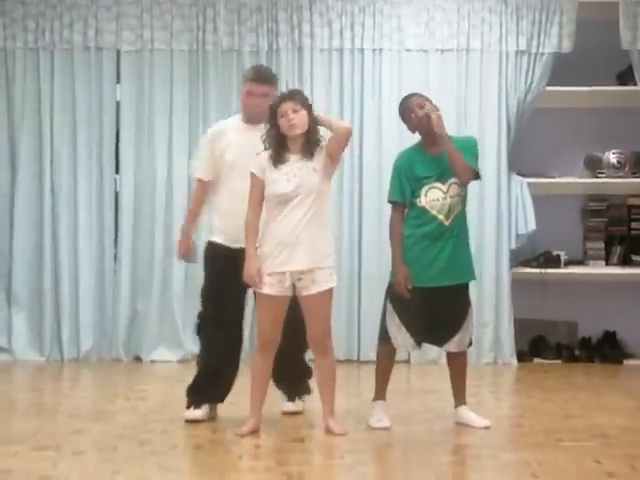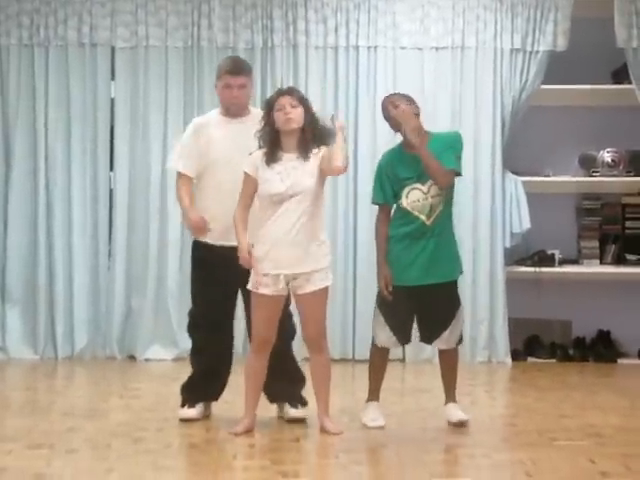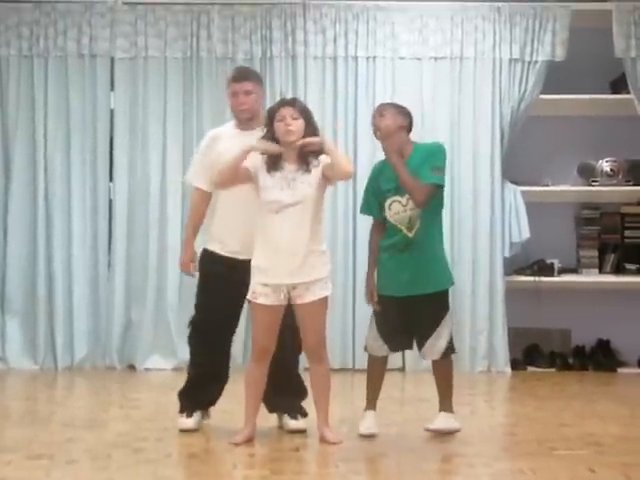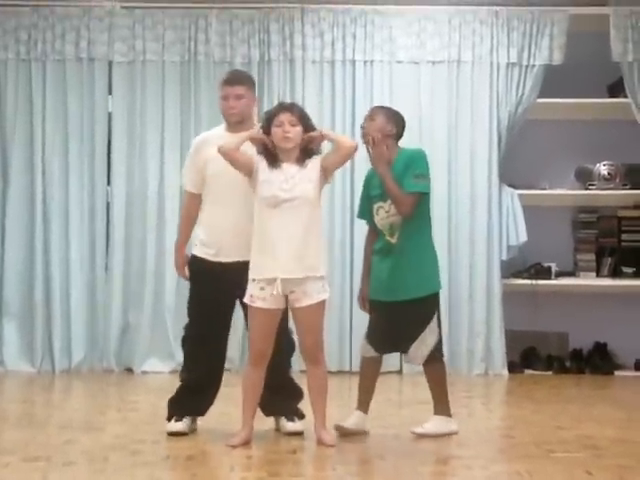
dt=0.3s
person 1, frame 1
right shoulder: (219, 133)
right elbow: (203, 185)
right wrist: (187, 231)
right hip: (224, 246)
left knee: (287, 322)
right knee: (218, 322)
left ankle: (294, 389)
right ankle: (205, 397)
person 1, frame 2
right shoulder: (201, 128)
right elbow: (185, 179)
right wrist: (190, 211)
right hip: (212, 244)
left knee: (274, 322)
right knee: (208, 323)
left ankle: (287, 396)
right ankle: (199, 396)
person 1, frame 3
right shoulder: (214, 140)
right elbow: (201, 195)
right wrist: (187, 244)
right hip: (221, 255)
left knee: (282, 335)
right knee: (208, 330)
left ankle: (287, 407)
right ankle: (195, 404)
person 1, frame 4
right shoulder: (204, 143)
right elbow: (192, 199)
right wrist: (180, 247)
right hip: (209, 259)
left knee: (273, 338)
right knee: (202, 338)
left ankle: (284, 409)
right ankle: (186, 409)
person 2, frame 1
left shoulder: (324, 157)
right shoulder: (265, 161)
left elbow: (345, 130)
right elbow: (253, 213)
left wrist: (321, 118)
right wrist: (251, 258)
left hip: (315, 261)
right hip: (273, 261)
left knee: (320, 342)
right knee: (266, 343)
left ankle: (329, 415)
right ankle: (255, 416)
person 2, frame 2
left shoulder: (318, 157)
right shoulder: (259, 160)
left elbow: (339, 167)
right elbow: (242, 208)
left wrist: (338, 132)
right wrist: (242, 240)
left hip: (310, 261)
right hip: (268, 261)
left knee: (316, 340)
right knee: (260, 342)
left ankle: (324, 415)
right ankle: (249, 415)
person 2, frame 3
left shoulder: (318, 167)
right shoulder: (261, 167)
left elbow: (347, 172)
right elbow: (220, 181)
left wrist: (326, 145)
right wrist: (249, 150)
left hip: (311, 271)
right hip: (268, 271)
left knee: (316, 350)
right knee: (261, 351)
left ankle: (324, 424)
right ankle: (249, 425)
person 2, frame 4
left shoulder: (316, 168)
right shoulder: (259, 167)
left elbow: (350, 147)
right elbow: (225, 150)
left wrist: (324, 134)
right wrist: (251, 135)
left hip: (307, 272)
right hip: (265, 272)
left knee: (313, 352)
right knee: (258, 354)
left ankle: (321, 426)
right ankle: (246, 427)
person 3, frame 1
left shoulder: (465, 145)
right shoulder: (406, 160)
left elbow: (466, 177)
right elbow: (397, 214)
left wrist: (442, 135)
right wrist: (398, 263)
left hip: (453, 262)
right hip: (414, 264)
left knee: (457, 337)
right knee: (391, 334)
left ankle: (461, 406)
right ankle: (379, 402)
person 3, frame 2
left shoulder: (449, 141)
right shoulder: (389, 160)
left elbow: (444, 181)
right elbow: (383, 215)
left wrist: (417, 141)
right wrist: (382, 263)
left hip: (440, 260)
right hip: (400, 263)
left knee: (447, 335)
right knee: (382, 336)
left ankle: (451, 403)
right ankle: (372, 402)
person 3, frame 3
left shoulder: (433, 152)
right shoulder: (379, 171)
left elbow: (420, 197)
right elbow: (377, 226)
left wrist: (394, 159)
right wrist: (371, 274)
left hip: (429, 272)
right hip: (391, 274)
left knee: (438, 346)
right knee: (379, 344)
left ankle: (447, 412)
right ankle: (370, 412)
person 3, frame 4
left shoulder: (415, 159)
right shoulder: (371, 177)
left elbow: (405, 207)
right elbow: (373, 231)
left wrist: (382, 167)
right wrist: (365, 279)
left hip: (417, 277)
right hip: (383, 279)
left knee: (428, 349)
right knee: (371, 346)
left ankle: (444, 415)
right ankle: (360, 414)
